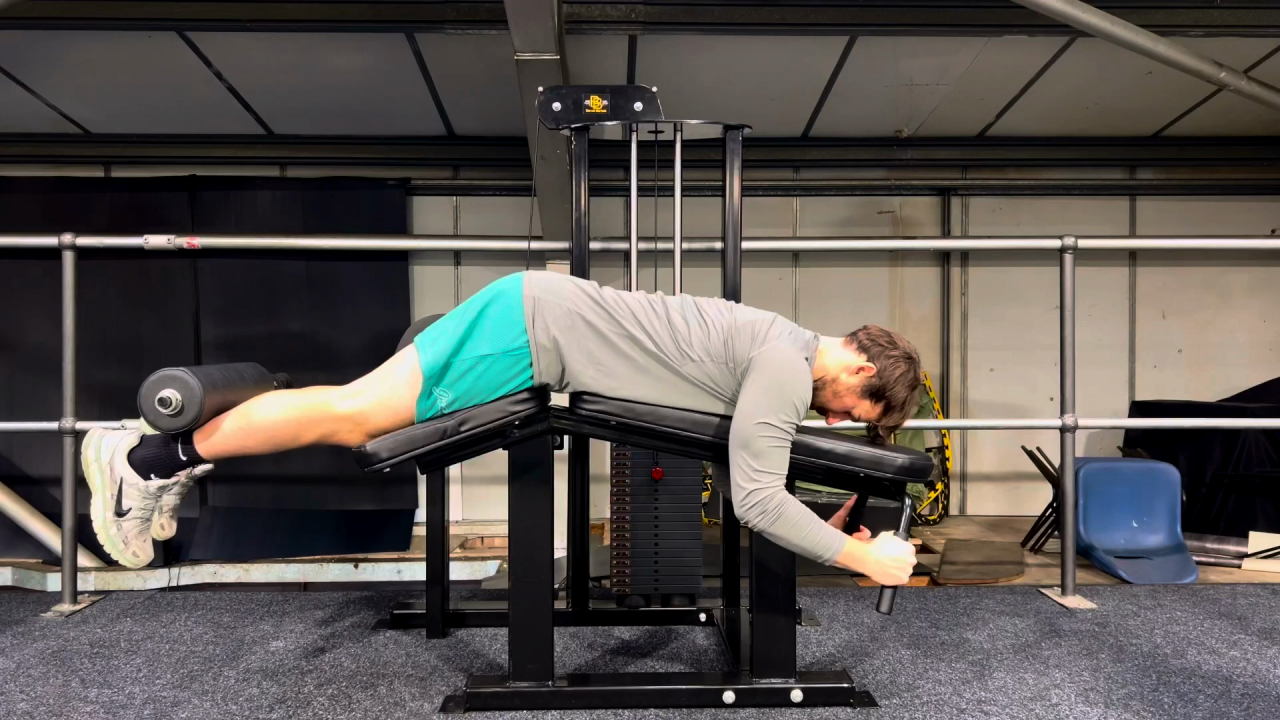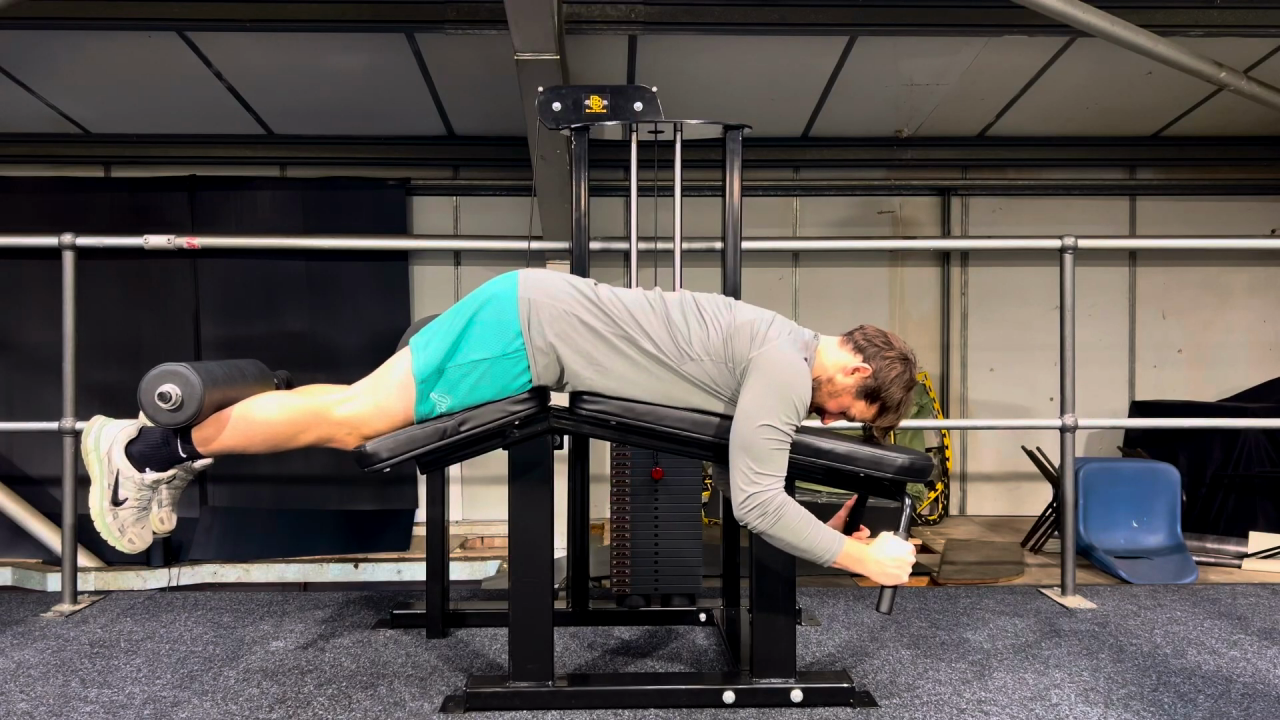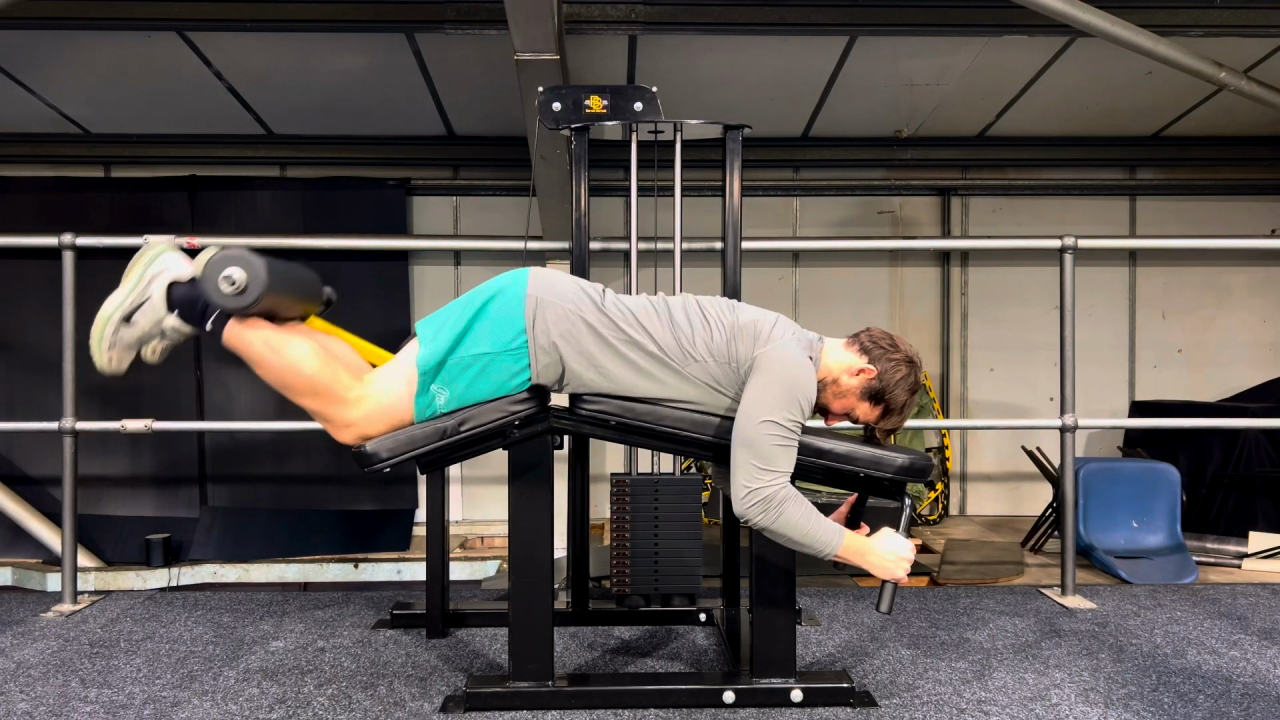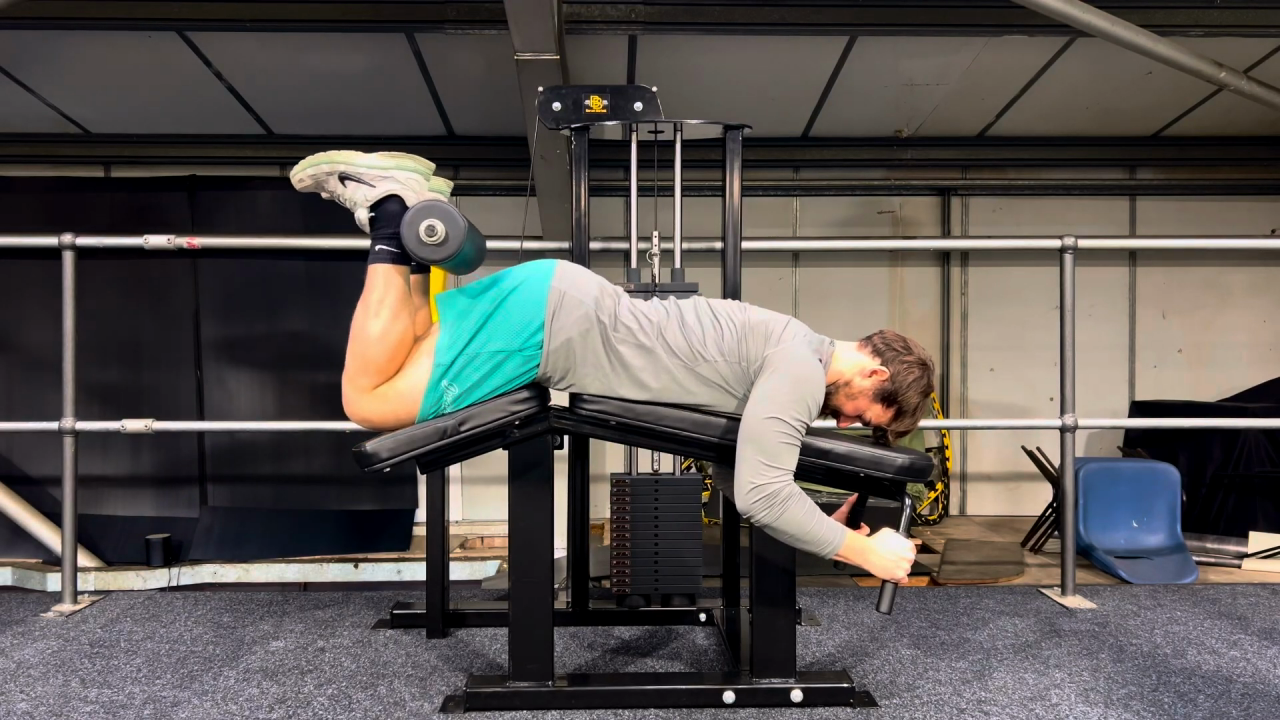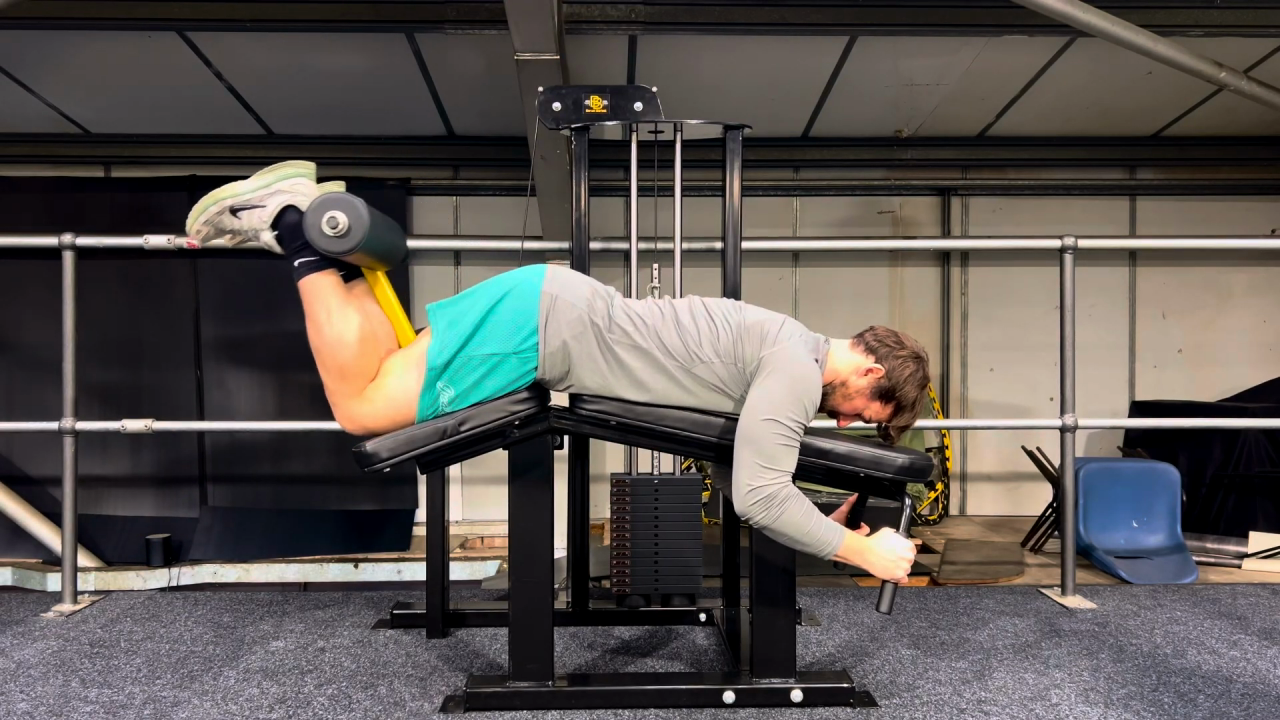
dt=1s
person 1, frame 1
left shoulder: (783, 356)
right shoulder: (787, 364)
left elbow: (741, 473)
right elbow: (756, 500)
left wrist: (829, 520)
right wrist: (864, 556)
left hip: (542, 330)
right hip: (534, 325)
left knee: (360, 421)
right knee: (351, 415)
left ankle: (181, 458)
right ankle: (151, 457)
person 1, frame 2
left shoulder: (784, 352)
right shoulder: (785, 367)
left elbow: (750, 471)
right elbow: (755, 501)
left wrist: (825, 521)
right wrist: (862, 559)
left hip: (539, 318)
right hip: (530, 328)
left knee: (355, 411)
right knee: (347, 419)
left ankle: (177, 441)
right ankle: (154, 450)
person 1, frame 3
left shoulder: (780, 351)
right shoulder: (792, 367)
left elbow: (742, 470)
right elbow: (757, 497)
left wrist: (823, 519)
right wrist: (860, 549)
left hip: (541, 312)
right hip: (532, 326)
left knee: (363, 391)
right knee: (354, 415)
left ankle: (209, 293)
right ankle: (193, 301)
person 1, frame 4
left shoulder: (788, 354)
right shoulder: (802, 368)
left elbow: (737, 470)
right elbow: (760, 493)
left wrist: (824, 526)
right wrist: (864, 550)
left hip: (557, 302)
right hip: (546, 317)
left knee: (387, 374)
right knee: (368, 399)
left ankle: (405, 210)
right ankle: (393, 213)
person 1, frame 5
left shoulder: (783, 353)
right shoulder: (798, 368)
left elbow: (733, 465)
right elbow: (758, 496)
left wrist: (820, 522)
right wrist: (861, 550)
left hip: (549, 307)
right hip: (540, 322)
left knee: (373, 385)
right knee: (363, 405)
left ankle: (325, 241)
right ankle: (296, 229)
